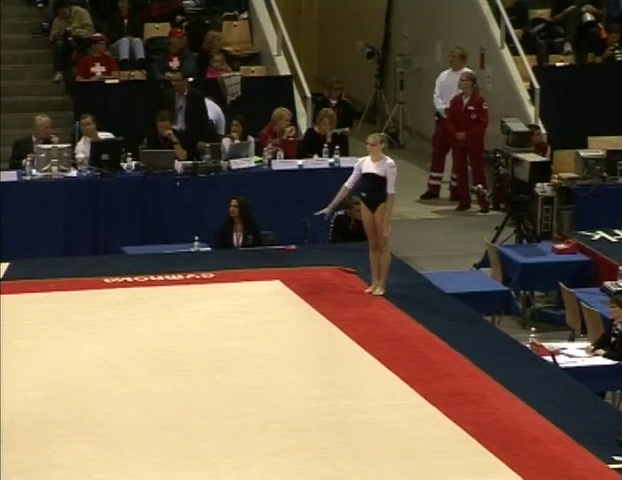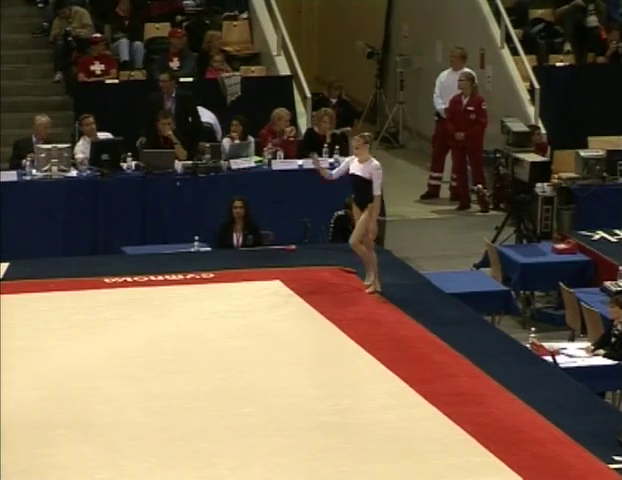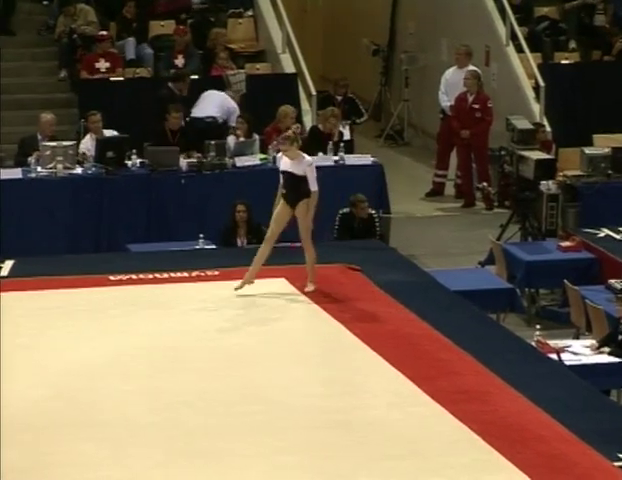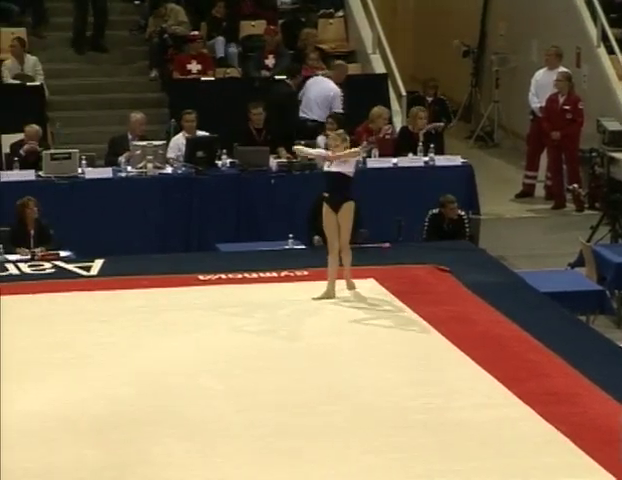
dt=1s
person 1, frame 1
left shoulder: (389, 164)
right shoulder: (362, 162)
left elbow: (391, 193)
right elbow: (348, 185)
left wrist: (386, 218)
right wrist: (331, 206)
left hip: (381, 205)
right hip: (366, 204)
left knee: (382, 245)
right knee: (373, 245)
left ankle: (381, 283)
right ankle: (374, 282)
person 1, frame 2
left shoulder: (374, 166)
right shoulder: (351, 161)
left elbow: (377, 194)
right elbow: (332, 176)
left wrist: (374, 221)
right wrist: (319, 167)
left hip: (370, 206)
right hip: (357, 205)
left knee: (354, 241)
right knee: (366, 245)
left ankle: (371, 272)
right ankle: (374, 282)
person 1, frame 3
left shoulder: (306, 162)
right shoulder: (281, 158)
left elbow: (314, 190)
left wrist: (310, 216)
right wrist: (278, 203)
left hip: (302, 202)
right hip: (286, 200)
left knee: (306, 241)
right knee: (269, 238)
left ankle: (311, 281)
right ankle: (249, 277)
person 1, frame 4
left shoulder: (350, 158)
right shoulder: (324, 157)
left elbow: (357, 151)
right elbow: (298, 149)
left wrist: (337, 152)
right wrist: (321, 153)
left hip: (345, 203)
right hip: (328, 204)
left knee: (343, 244)
right knee: (332, 246)
left ankle: (348, 277)
right ankle: (331, 288)
person 2, frame 1
right shoulder: (443, 75)
right elbow: (436, 95)
right wrist: (443, 109)
right hip: (443, 117)
right knee: (437, 153)
right ankle: (433, 188)
person 2, frame 2
left shoulder: (469, 75)
right shoulder: (443, 75)
right elbow: (436, 95)
right wrist: (443, 109)
right hip: (442, 117)
right knee: (437, 153)
right ankle: (433, 188)
person 2, frame 3
right shoulder: (449, 72)
right elbow: (442, 92)
right wrist: (449, 106)
right hip: (448, 115)
right knee: (442, 150)
left ankle: (461, 187)
right ankle: (438, 185)
person 2, frame 4
right shoulder: (539, 74)
right elbow: (532, 94)
right wrist: (539, 107)
right hip: (538, 116)
right knee: (532, 152)
right ankle: (528, 187)
person 3, frame 1
left shoulder: (479, 101)
right shoulder: (456, 100)
left elbow: (483, 123)
right elbow: (450, 120)
left wrist: (467, 134)
right wrist: (454, 133)
left hip: (474, 142)
right hip: (457, 141)
left knee: (478, 170)
right knee: (460, 170)
left ankle: (483, 202)
right ankle: (464, 201)
person 3, frame 2
left shoulder: (479, 101)
right shoulder: (454, 100)
left elbow: (482, 123)
right elbow: (449, 120)
left wrist: (466, 135)
right wrist: (454, 133)
left hip: (473, 142)
right hip: (456, 141)
left knee: (477, 170)
right knee: (459, 171)
left ankle: (483, 202)
right ankle: (464, 201)
person 3, frame 3
left shoulder: (484, 99)
right shoulder: (460, 98)
left elbow: (488, 121)
right elbow: (454, 118)
left wrist: (471, 132)
right wrist: (459, 131)
left hip: (479, 140)
right hip: (461, 139)
left knee: (482, 168)
right knee: (464, 168)
left ankle: (488, 199)
right ankle: (469, 198)
person 3, frame 4
left shoulder: (575, 100)
right shoulder: (551, 99)
left elbow: (578, 122)
right elbow: (544, 119)
left wrist: (562, 133)
right wrist: (550, 132)
left hip: (570, 140)
right hip: (552, 140)
left knee: (572, 169)
right knee: (554, 169)
left ankle: (578, 201)
right ankle: (559, 200)
